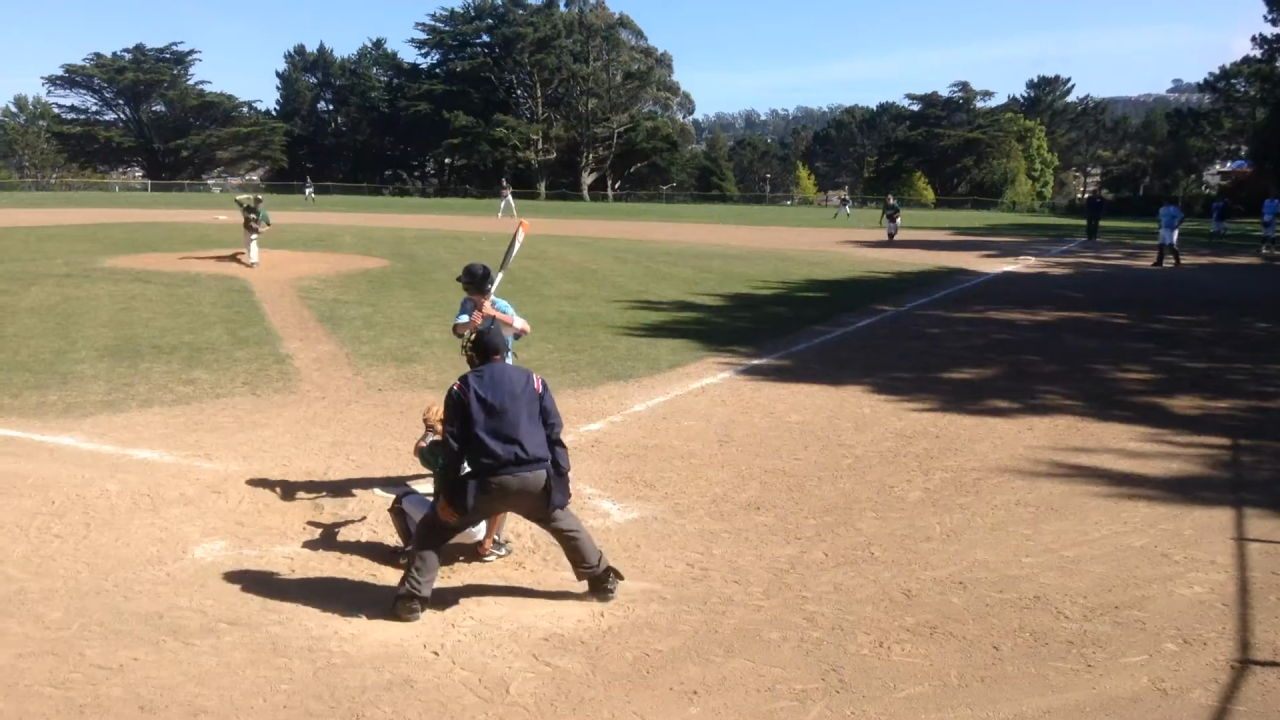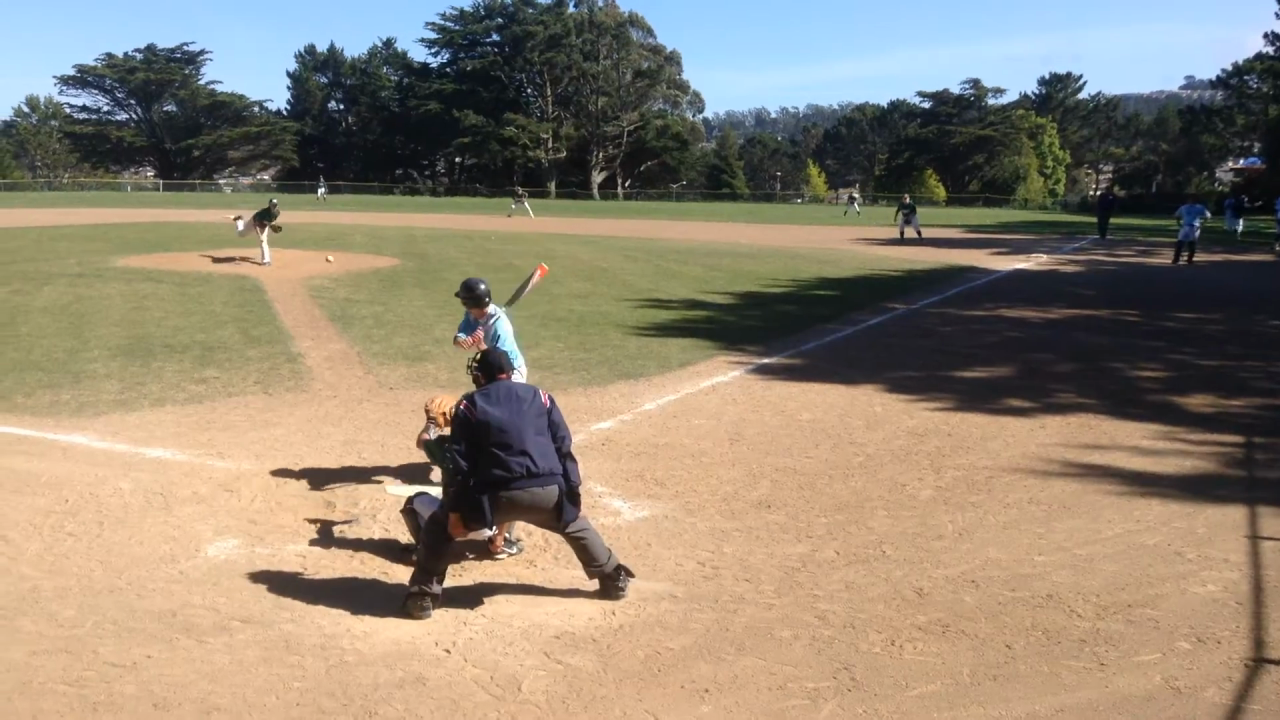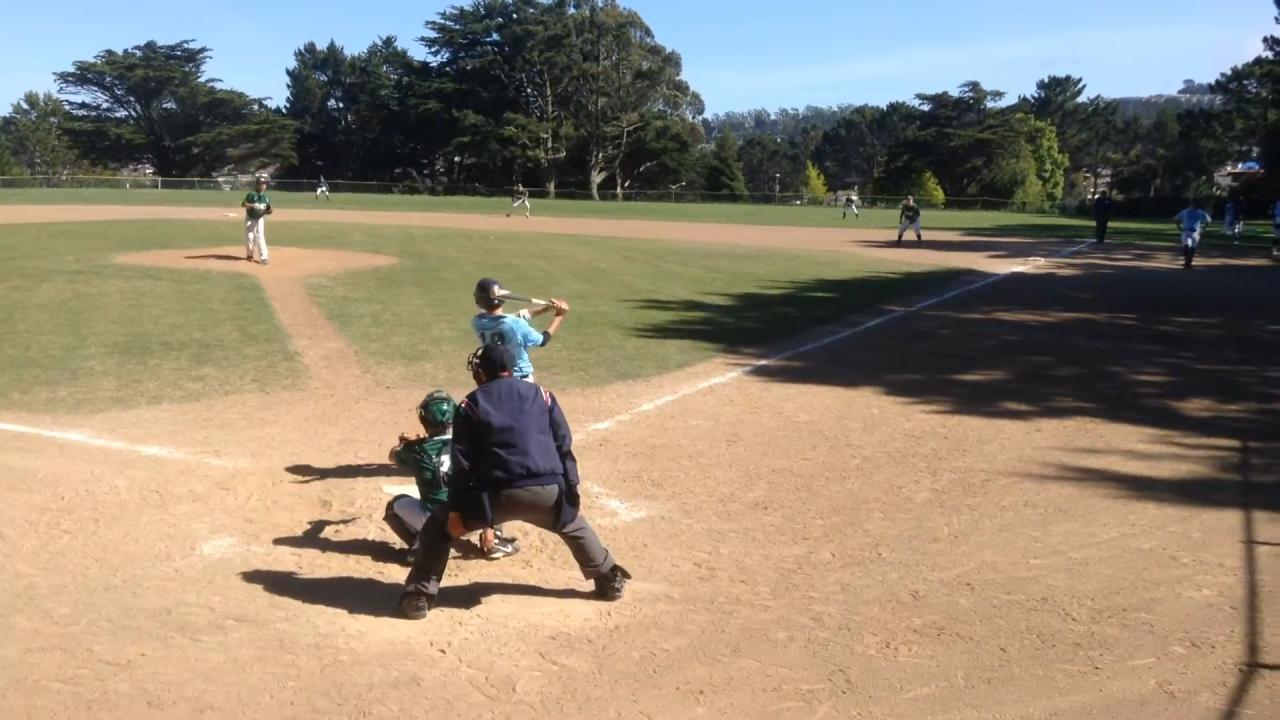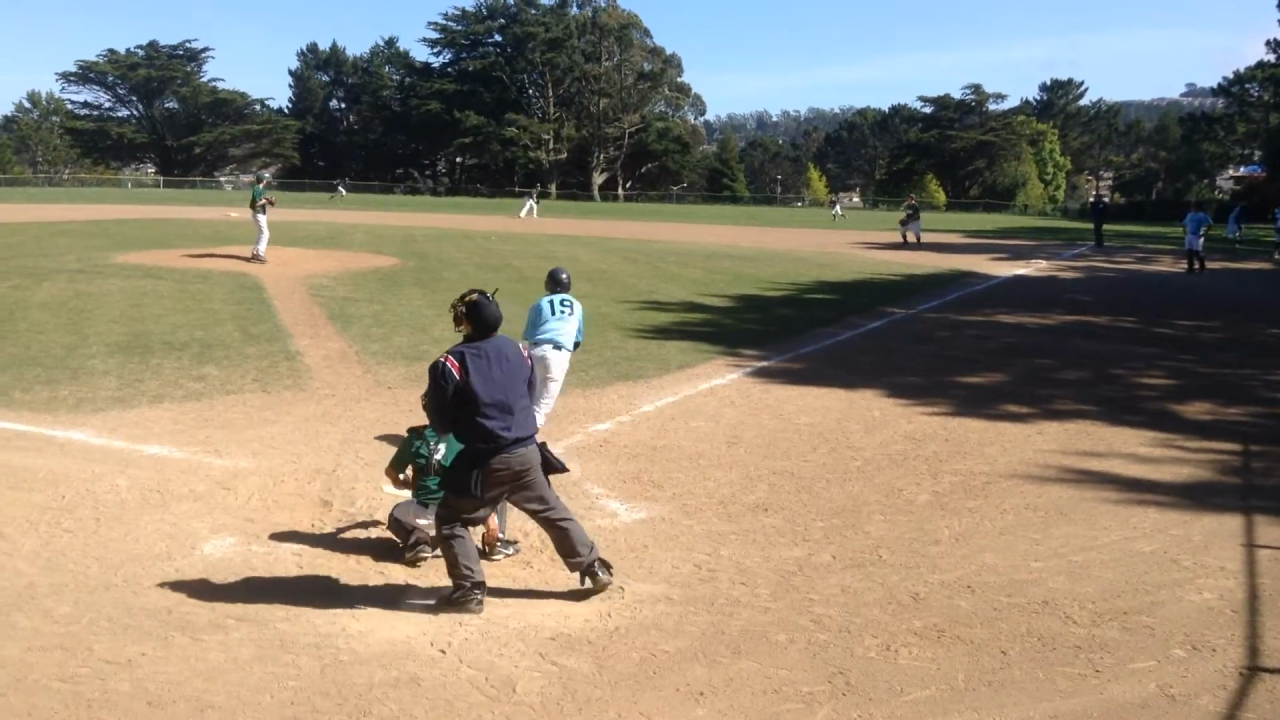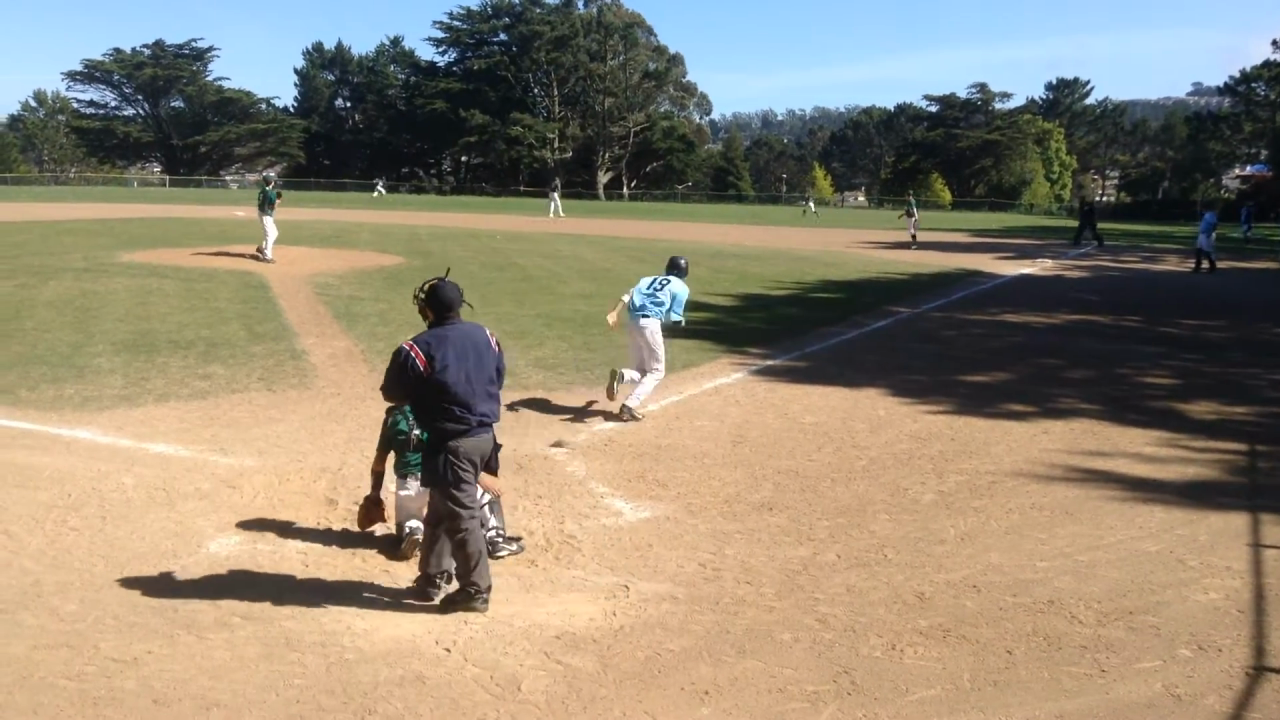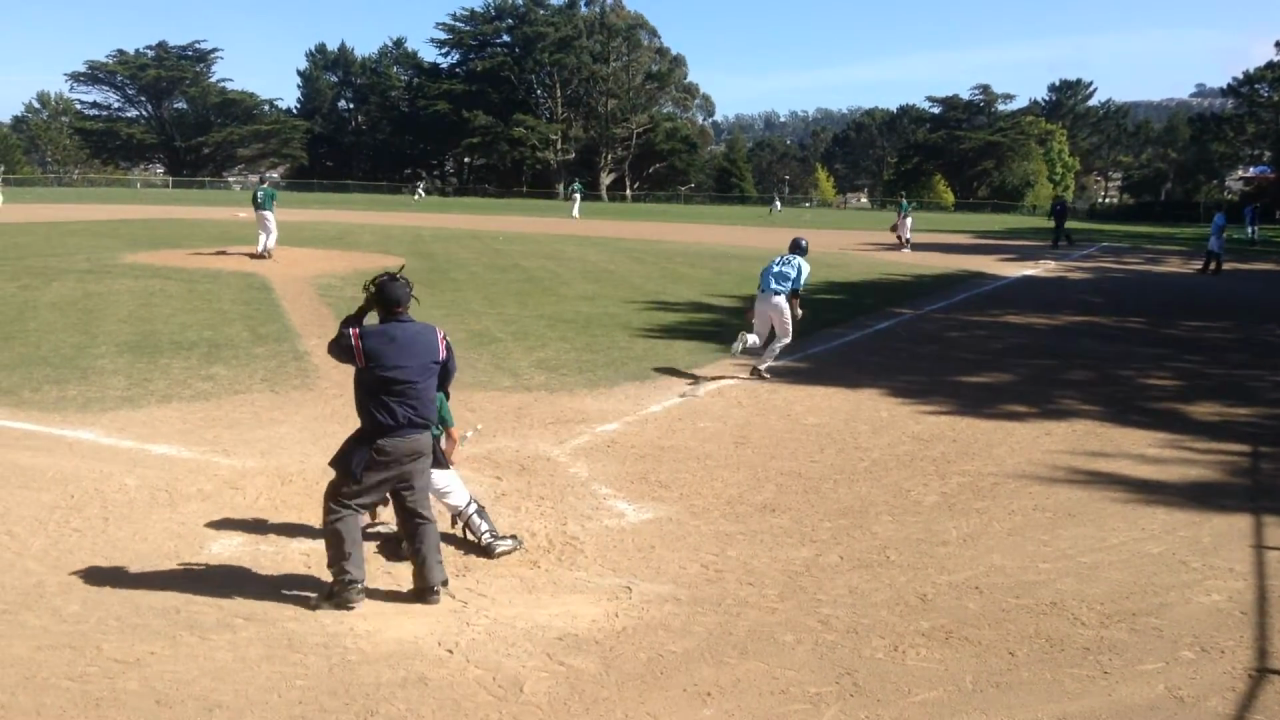
dt=0.5s
person 1, frame 1
left shoulder: (462, 388)
right shoulder: (533, 381)
left elbow: (453, 446)
right elbow: (554, 435)
left wrist: (445, 494)
right wrist: (561, 478)
left hip: (488, 481)
right hip: (535, 478)
left knee: (434, 529)
right knee: (565, 524)
left ankle: (412, 598)
right ankle: (603, 581)
person 1, frame 2
left shoulder: (469, 406)
right shoulder: (540, 397)
left elbow: (462, 464)
right elbow: (564, 448)
left wrist: (455, 511)
right wrist: (573, 494)
left hip: (500, 496)
right hip: (548, 493)
left knee: (438, 526)
right knee: (575, 522)
left ankle: (424, 596)
right ankle: (613, 579)
person 1, frame 3
left shoulder: (471, 405)
right shoulder: (542, 395)
left elbow: (462, 464)
right elbow: (564, 447)
left wrist: (455, 510)
right wrist: (571, 492)
left hip: (501, 494)
right hip: (549, 491)
left knee: (438, 526)
right knee: (573, 521)
left ankle: (419, 596)
right ankle: (609, 579)
person 1, frame 4
left shoulder: (449, 364)
right shoulder: (517, 351)
left elbow: (441, 423)
left hip: (487, 461)
right hip: (527, 452)
left knee: (452, 519)
right knee: (553, 512)
left ankle: (469, 592)
right ankle: (594, 570)
person 1, frame 5
left shoulder: (416, 350)
right shoulder: (485, 336)
left elbow: (393, 394)
right elbow: (498, 380)
left hip: (452, 444)
right hip: (484, 437)
left knee: (461, 515)
right knee: (442, 509)
left ankle: (475, 590)
right ankle: (432, 578)
person 1, frame 6
left shoulder: (364, 340)
right shoulder: (436, 337)
left elbow: (336, 345)
right elbow: (446, 380)
left wrist: (360, 310)
left hip: (382, 444)
right hip: (421, 441)
left knee: (340, 506)
right knee: (419, 514)
left ankle: (347, 585)
right ankle: (431, 585)
